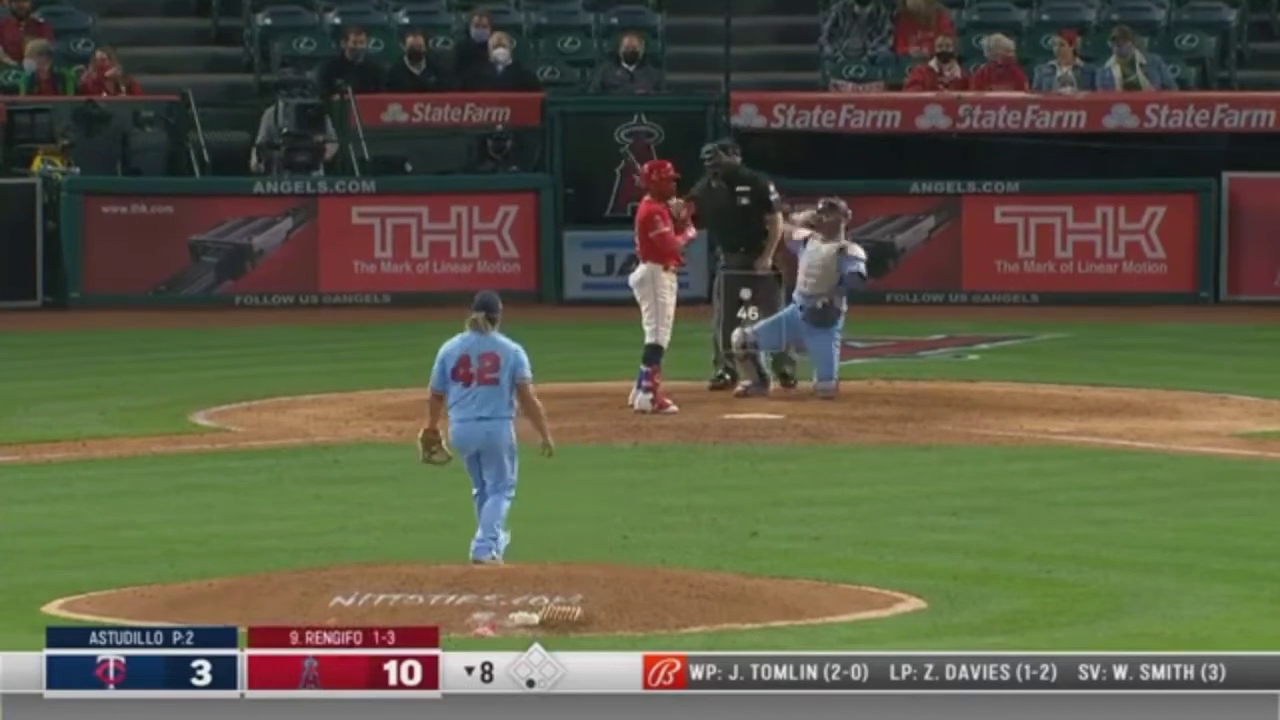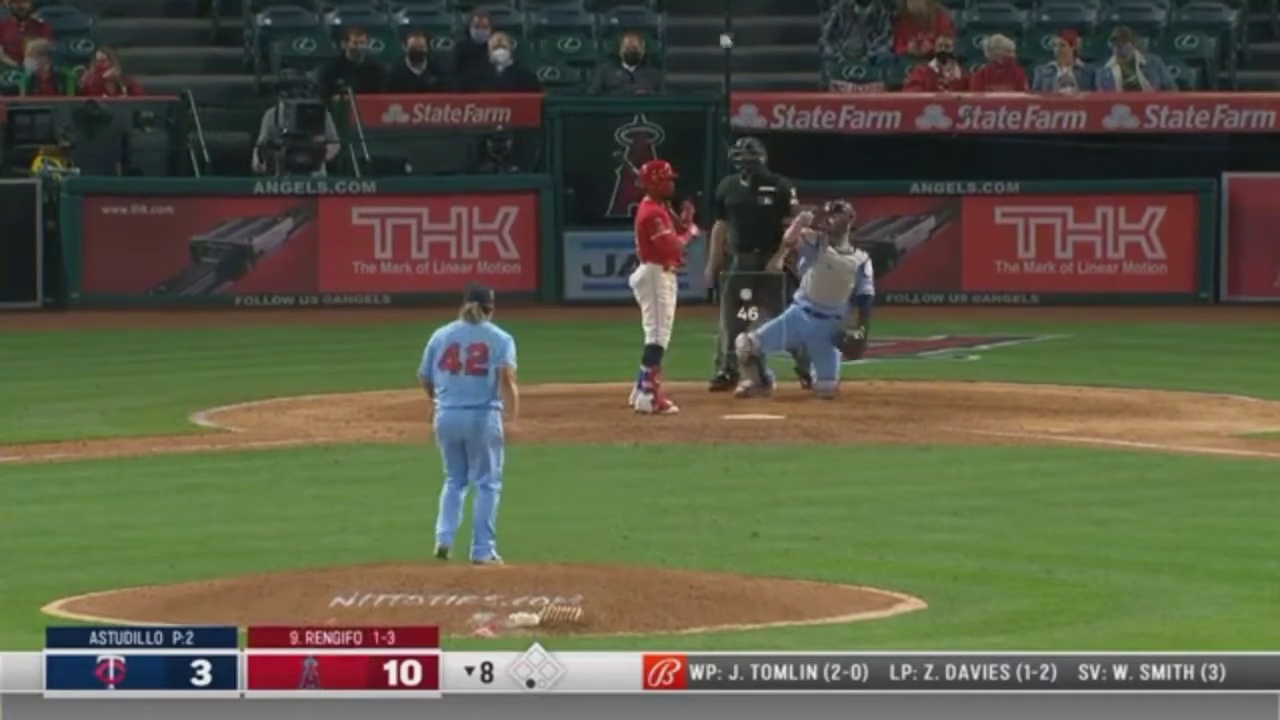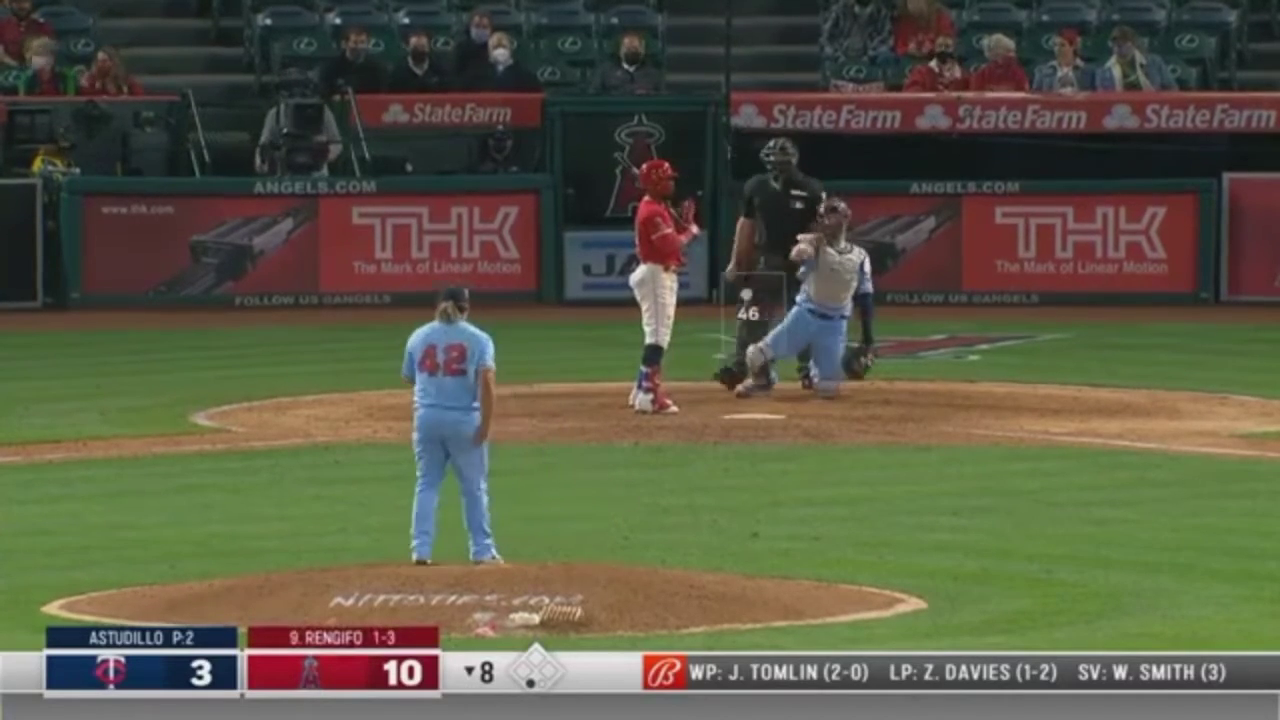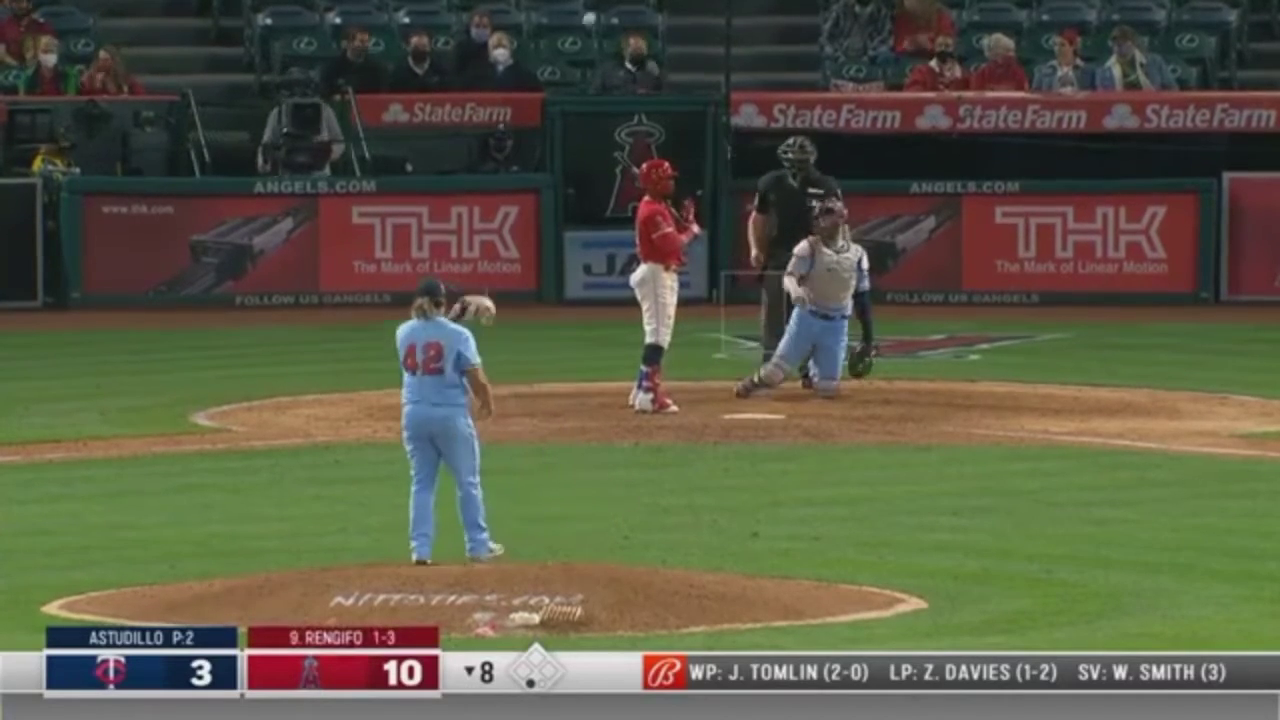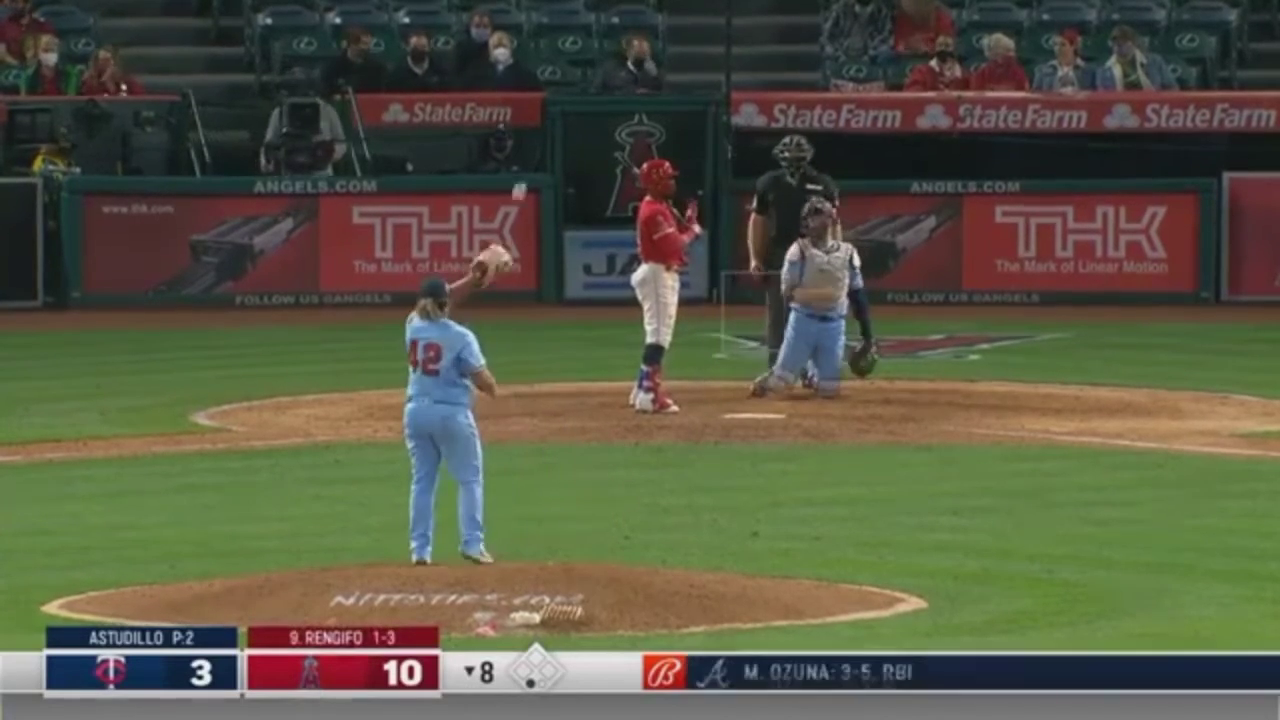
dt=0.3s
person 1, frame 1
left shoulder: (450, 348)
right shoulder: (512, 350)
left elbow: (437, 394)
right elbow: (527, 396)
left wrist: (431, 426)
right wrist: (545, 434)
left hip: (461, 429)
right hip: (497, 428)
left knee: (482, 488)
right knee: (500, 489)
left ankle: (493, 540)
right ankle: (484, 547)
person 1, frame 2
left shoulder: (440, 335)
right shoulder: (500, 339)
left elbow: (425, 380)
right elbow: (507, 381)
right wrist: (512, 420)
left hip: (446, 417)
right hip: (482, 418)
left knee: (455, 479)
right knee: (487, 483)
left ankle: (444, 538)
right ankle: (482, 550)
person 1, frame 3
left shoulder: (418, 337)
right shoulder: (479, 339)
left elbow: (409, 378)
right elbow: (487, 385)
right wrist: (486, 424)
left hip: (426, 417)
right hip: (464, 418)
left knee: (427, 484)
right knee: (474, 486)
left ankle: (420, 549)
right ankle: (482, 550)
person 1, frame 4
left shoulder: (404, 332)
right shoulder: (458, 334)
right elbow: (476, 379)
left wrist: (452, 315)
right wrist: (487, 403)
left hip: (414, 414)
right hip: (450, 415)
left knee: (421, 483)
right knee: (468, 482)
left ankle: (420, 549)
right ankle: (478, 544)
person 1, frame 5
left shoulder: (413, 325)
right shoulder: (460, 336)
left elbow: (434, 308)
right elbow: (482, 380)
left wrist: (470, 281)
right wrist: (493, 390)
left hip: (416, 412)
right hip: (451, 414)
left knee: (422, 482)
right knee: (469, 480)
left ankle: (420, 549)
right ankle: (471, 543)
person 2, frame 1
left shoulder: (660, 206)
right shoulder: (652, 210)
left elbow: (674, 234)
right elbow: (671, 246)
left wrist: (683, 220)
right wrist: (689, 231)
left hip: (663, 274)
right hip: (655, 275)
left knee: (658, 334)
right knee: (658, 335)
left ankle: (642, 390)
right ankle: (647, 396)
person 2, frame 2
left shoulder: (660, 207)
right shoulder: (652, 212)
left elbow: (675, 233)
right elbow: (672, 247)
left wrist: (685, 219)
right wrist: (692, 231)
left hip: (662, 275)
right hip: (656, 275)
left knee: (657, 335)
right knee: (658, 335)
left ankle: (643, 390)
right ankle: (648, 397)
person 2, frame 3
left shoulder: (660, 207)
right shoulder: (652, 211)
left elbow: (675, 234)
right elbow: (673, 246)
left wrist: (685, 218)
right wrist: (692, 230)
left hip: (663, 274)
right hip: (656, 275)
left knee: (657, 335)
right knee: (658, 335)
left ankle: (642, 390)
right ankle: (648, 396)
person 2, frame 4
left shoulder: (660, 206)
right shoulder: (652, 211)
left elbow: (676, 233)
right elbow: (674, 245)
left wrist: (685, 218)
right wrist: (693, 229)
left hip: (663, 274)
right hip: (656, 275)
left knee: (657, 334)
right knee: (659, 335)
left ankle: (643, 390)
right ankle: (649, 396)
person 2, frame 5
left shoulder: (661, 206)
right shoulder: (654, 211)
left elbow: (677, 233)
right elbow: (675, 245)
left wrist: (688, 219)
right wrist: (694, 229)
left hip: (665, 274)
right hip: (658, 274)
left knee: (658, 334)
right knee: (659, 335)
left ankle: (643, 390)
right ankle: (649, 395)
person 3, frame 1
left shoulder: (757, 183)
right shoulder: (707, 187)
left elbow: (776, 221)
left wrist: (767, 256)
left hip: (757, 259)
right hip: (728, 261)
left knee: (772, 315)
right knee: (723, 318)
left ankle: (784, 369)
right ankle: (725, 370)
person 3, frame 2
left shoulder: (780, 186)
right shoulder: (727, 187)
right elbow: (721, 227)
right wrist: (712, 264)
left hip: (772, 260)
right hip: (740, 261)
right knee: (731, 317)
left ankle: (806, 369)
right ankle: (727, 371)
person 3, frame 3
left shoulder: (811, 189)
right shoulder: (756, 186)
right elbow: (746, 224)
right wrist: (735, 261)
left hip: (799, 262)
right hip: (767, 261)
right knee: (751, 315)
left ankle: (809, 370)
right ankle: (737, 368)
person 3, frame 4
left shoulder: (826, 187)
right shoulder: (770, 183)
right elbow: (757, 218)
right wrist: (755, 248)
right hip: (778, 257)
right knee: (773, 317)
left ankle: (809, 369)
person 3, frame 5
left shoulder: (823, 184)
right shoulder: (768, 183)
left elbow: (833, 224)
right elbow: (757, 221)
right wrist: (755, 257)
right hip: (779, 258)
right knee: (778, 316)
left ankle: (812, 369)
person 4, frame 1
left shoulder: (850, 250)
right shoulder: (809, 239)
left elbow: (856, 279)
right elbow: (788, 230)
left wrist: (836, 295)
right wrist: (807, 216)
left hip: (825, 321)
right hip: (797, 312)
left knee: (826, 390)
right knee: (742, 339)
left ankle: (824, 379)
right ankle: (758, 383)
person 4, frame 2
left shoulder: (861, 261)
right shoulder: (815, 242)
left elbow: (865, 300)
right elbow: (789, 242)
left wrist: (862, 328)
right wrist: (798, 223)
left hip: (829, 325)
right hip: (799, 314)
left knee: (827, 390)
right knee: (746, 344)
left ankle: (818, 375)
right ankle: (761, 382)
person 4, frame 3
left shoulder: (859, 257)
right shoulder: (814, 244)
left elbow: (865, 300)
right elbow: (795, 255)
left wrist: (867, 341)
right wrist: (800, 250)
left hip: (834, 325)
right hip: (804, 315)
left knee: (828, 389)
right knee: (757, 355)
left ankle: (817, 373)
person 4, frame 4
left shoulder: (857, 254)
right shoulder: (809, 247)
left elbow: (862, 298)
right elbow: (789, 277)
left wrist: (868, 337)
right wrist: (795, 291)
left hip: (837, 325)
right hip: (806, 318)
left knee: (828, 389)
right knee: (777, 373)
left ankle: (815, 371)
right ankle: (759, 379)
person 4, frame 5
left shoulder: (847, 252)
right shoulder: (799, 250)
right elbow: (788, 292)
right wrist: (818, 294)
left hip: (833, 326)
right hip: (803, 321)
left knee: (829, 389)
right knee: (780, 383)
left ankle: (813, 372)
right ankle: (770, 378)
